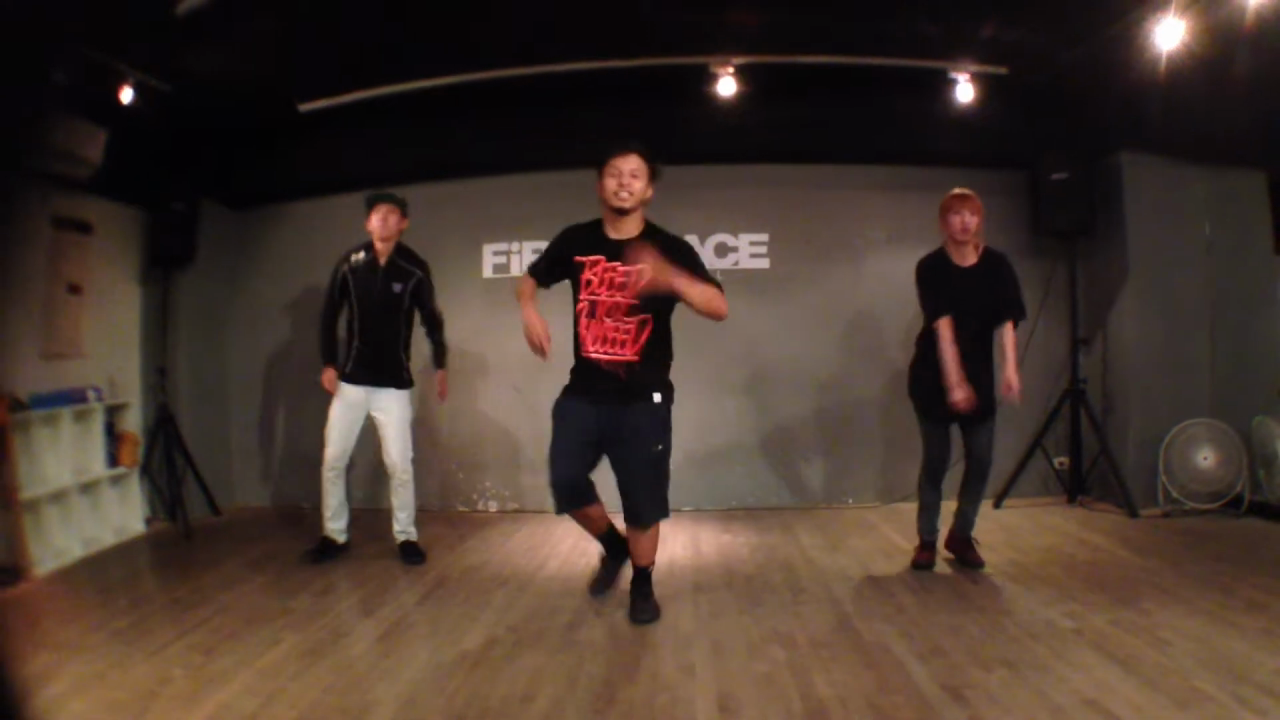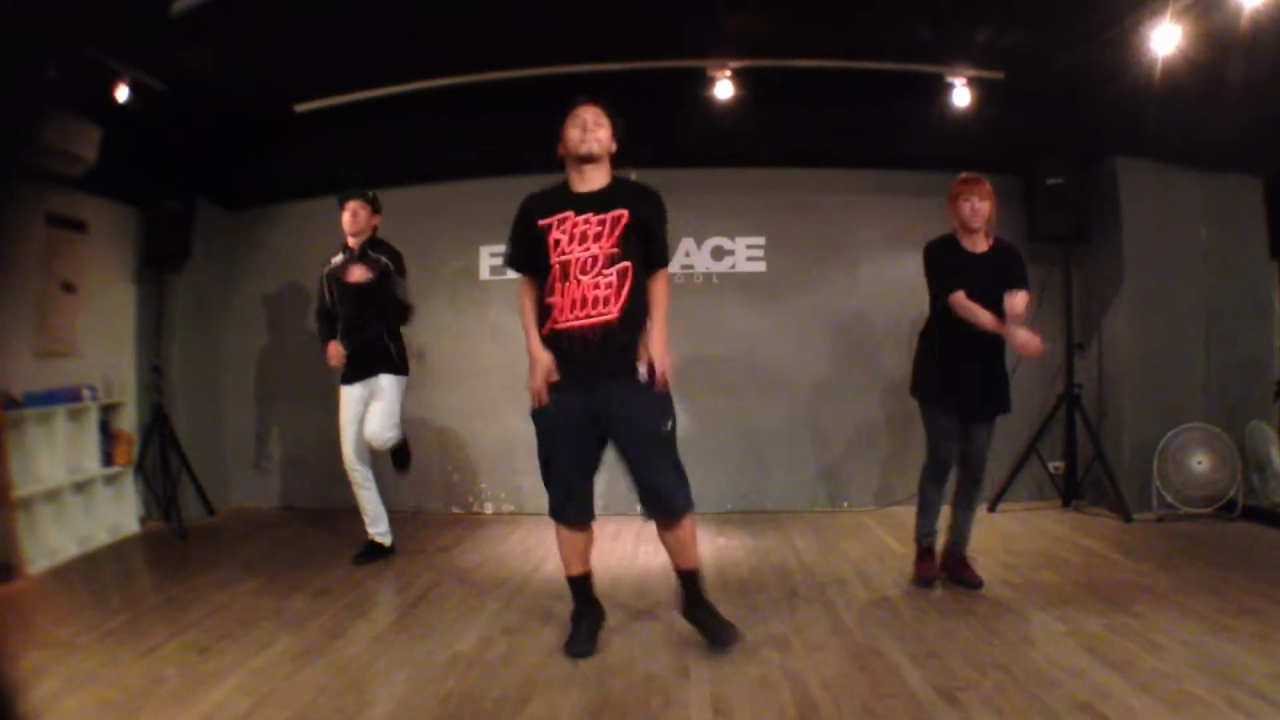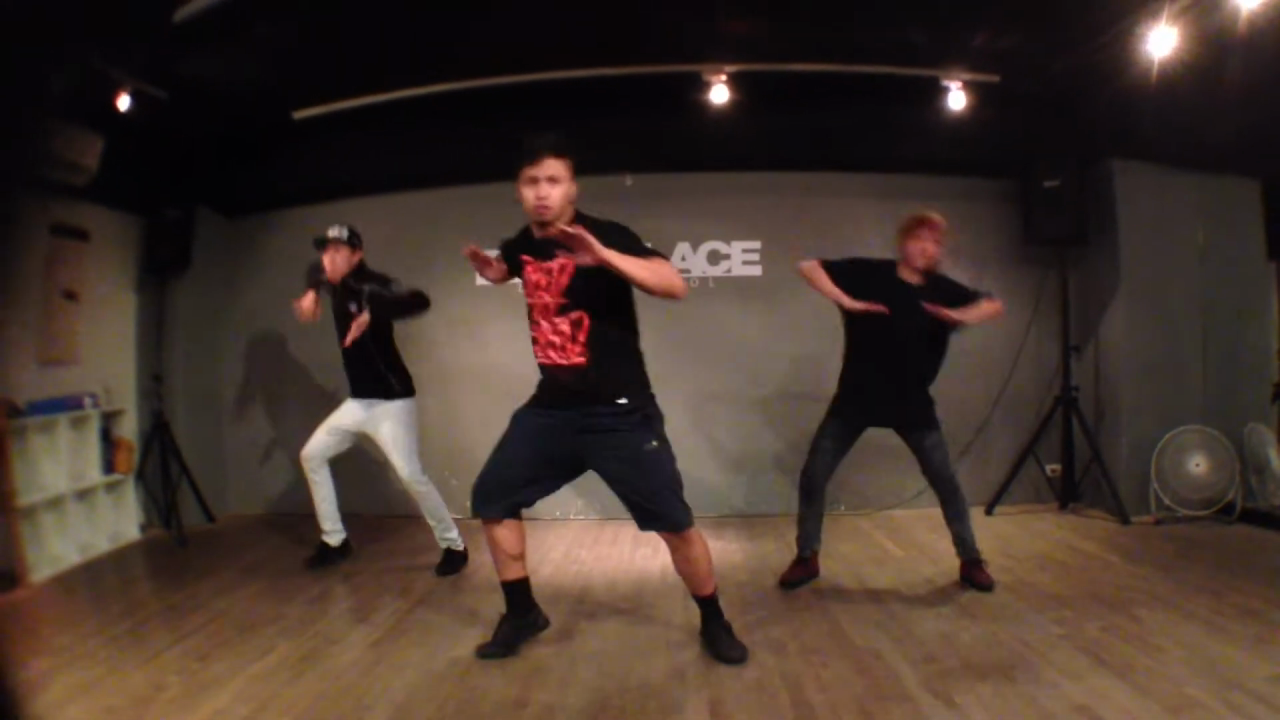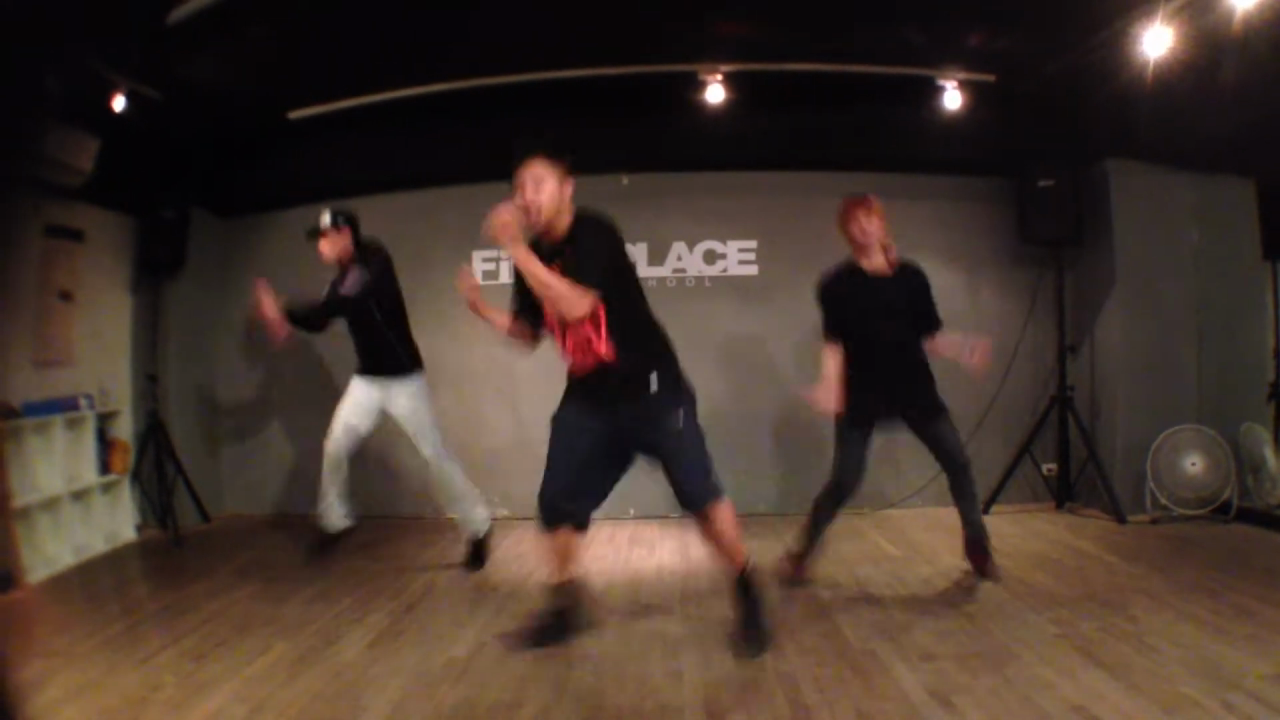
dt=1s
person 1, frame 1
left shoulder: (669, 250)
right shoulder: (574, 241)
left elbow: (718, 307)
right elbow: (530, 280)
left wrist: (669, 278)
right wrist: (531, 312)
left hip: (641, 397)
right hip: (584, 391)
left knee: (643, 501)
right knee: (567, 483)
left ankle: (642, 586)
right ankle: (612, 546)
person 1, frame 2
left shoulder: (641, 201)
right shoulder: (537, 209)
left elbow: (657, 274)
right elbow: (527, 282)
left wrist: (658, 334)
right wrist: (535, 347)
left hip: (630, 372)
right hip: (568, 376)
left knee: (667, 495)
right knee: (569, 503)
left ankle: (696, 601)
right ankle: (585, 609)
person 1, frame 3
left shoulder: (606, 238)
right shoulder: (526, 242)
left elbow: (675, 286)
right elbow: (505, 268)
left wrist: (605, 259)
right wrist: (489, 267)
left hip: (619, 412)
right hip: (551, 408)
left knee: (674, 522)
right knee: (491, 500)
left ankle: (713, 621)
right ankle: (522, 613)
person 1, frame 4
left shoulder: (596, 234)
right shoulder: (532, 260)
left elbow: (575, 306)
right elbow: (527, 332)
left wrist: (517, 249)
right wrist: (478, 303)
left hip: (650, 391)
right hip: (587, 404)
left knee: (701, 495)
right knee: (558, 505)
left ankle: (749, 596)
right ankle: (565, 606)
person 2, frame 1
left shoulder: (997, 264)
right shoulder: (929, 268)
left elbow: (1008, 321)
right elbow: (942, 326)
left wrist: (1010, 368)
right wrist: (953, 382)
left hip: (979, 380)
right hip: (934, 378)
left knee: (980, 461)
right knee: (935, 461)
left ankle: (960, 535)
right ankle: (926, 541)
person 2, frame 2
left shoulder: (1007, 254)
right shoulder: (938, 252)
left elbow: (1019, 298)
right elbow: (959, 303)
left wrist: (1017, 309)
right wrist: (1007, 330)
left hip: (986, 372)
right hip: (939, 371)
left knee: (973, 464)
right knee: (941, 459)
left ankle: (955, 552)
right ankle: (926, 549)
person 2, frame 3
left shoulder: (942, 289)
right shoulder: (869, 272)
left elbow: (993, 305)
right elbow: (807, 267)
left wrist: (960, 315)
right wrist: (845, 300)
left hip: (911, 400)
right hip: (857, 395)
left knee: (944, 480)
right knee: (813, 474)
left ankle: (969, 560)
right ankle: (806, 557)
person 2, frame 4
left shoulder: (911, 276)
right shoulder: (838, 283)
left elbow: (930, 334)
right elbow: (833, 342)
left wrist: (963, 348)
right wrist: (829, 386)
left hip: (914, 388)
right hip: (863, 395)
left knee: (957, 462)
right knee: (843, 483)
left ankle: (976, 541)
right ankle: (803, 549)
person 3, frame 1
left shoulder: (415, 270)
right shoulder: (350, 264)
left elbow: (433, 321)
right elbow: (329, 315)
left wrist: (440, 367)
right wrist: (329, 363)
left hip: (395, 383)
right hip: (352, 379)
left knee: (399, 464)
right knee: (333, 459)
left ankle: (406, 537)
right ankle: (335, 535)
person 3, frame 2
left shoulder: (387, 258)
right shoulder: (333, 265)
left elbow: (403, 314)
right elbow: (325, 316)
left wrist: (370, 282)
right wrist: (330, 342)
left hip: (388, 368)
right hip: (352, 375)
left knee: (376, 434)
right knee: (352, 459)
left ankle: (396, 438)
right ankle: (379, 538)
person 3, frame 3
left shoulder: (372, 286)
right shoulder: (335, 281)
left elbow: (419, 301)
right elbow: (315, 272)
left wrist: (371, 315)
right wrist: (311, 293)
left hip: (392, 400)
right hip: (359, 401)
left knee: (410, 473)
right knee: (312, 455)
left ankle: (453, 544)
right ankle: (335, 541)
person 3, frame 4
left shoulder: (372, 258)
right shoulder: (346, 275)
left elbow: (333, 305)
right elbow: (318, 320)
left wrist: (281, 312)
right wrist: (284, 317)
left hip: (404, 378)
right hip: (368, 380)
left knee: (437, 457)
right knee: (335, 449)
left ankle: (478, 528)
right ankle: (335, 522)
